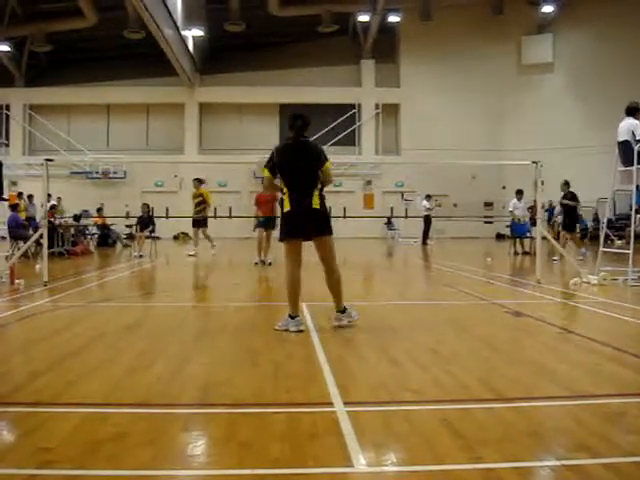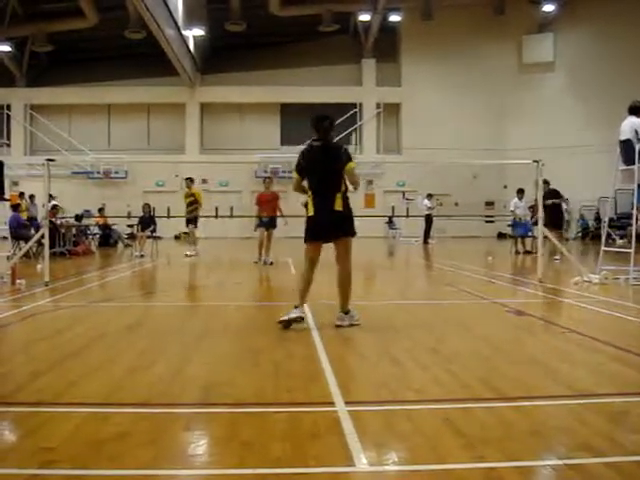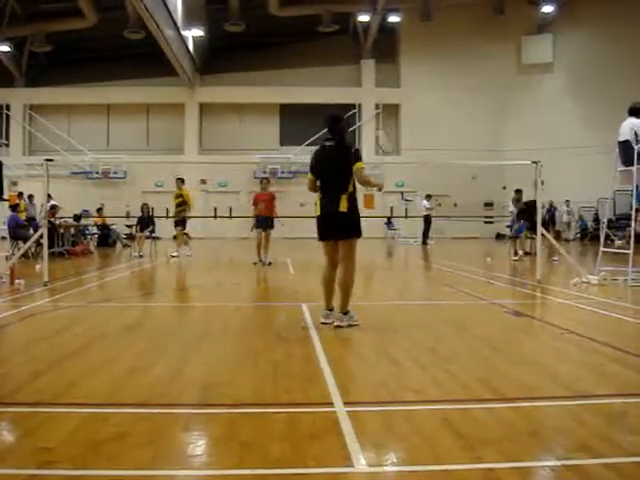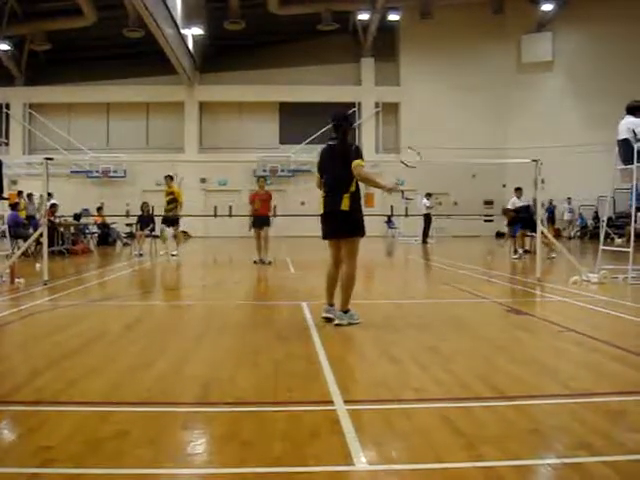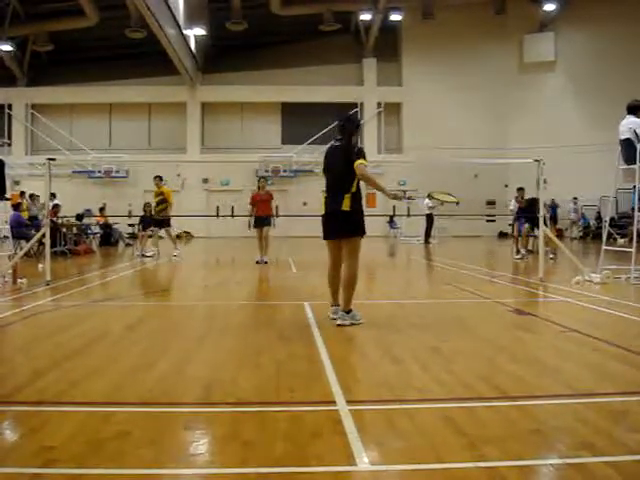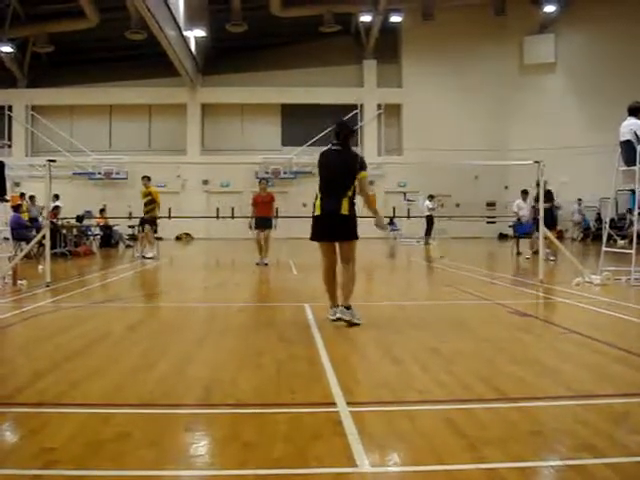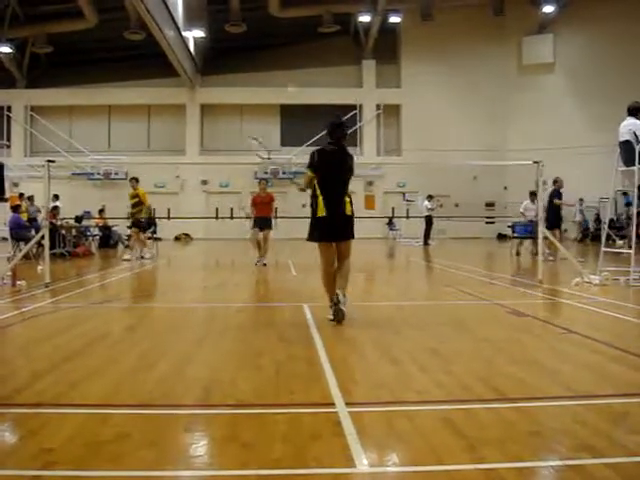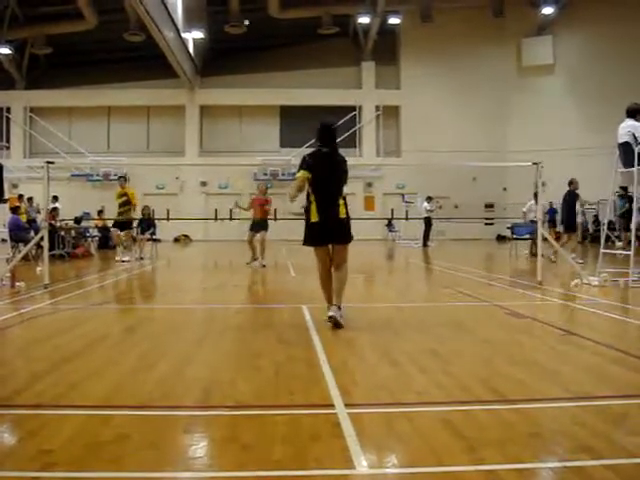
dt=0.3s
person 1, frame 1
left shoulder: (279, 152)
right shoulder: (315, 149)
left elbow: (268, 184)
right elbow: (328, 179)
left hip: (292, 210)
right hip: (316, 208)
left knee: (293, 265)
right knee: (329, 262)
left ankle: (293, 318)
right ankle: (341, 312)
person 1, frame 2
left shoulder: (305, 153)
right shoulder: (340, 151)
left elbow: (297, 186)
right elbow: (353, 179)
right wrist: (356, 184)
left hip: (315, 212)
right hip: (339, 210)
left knee: (309, 262)
right knee: (344, 263)
left ankle: (298, 308)
right ankle: (345, 313)
person 1, frame 3
left shoulder: (319, 153)
right shoulder: (350, 151)
left elbow: (312, 186)
right elbow: (361, 178)
right wrist: (377, 184)
left hip: (324, 211)
right hip: (345, 209)
left knee: (331, 262)
right knee: (347, 263)
left ankle: (327, 311)
right ankle: (343, 314)
person 1, frame 4
left shoulder: (325, 151)
right shoulder: (351, 149)
right elbow: (360, 174)
right wrist: (385, 187)
left hip: (328, 209)
right hip: (347, 208)
left knee: (335, 260)
right knee: (349, 261)
left ankle: (329, 306)
right ankle: (343, 312)
person 1, frame 5
left shoulder: (330, 151)
right shoulder: (355, 150)
right elbow: (362, 173)
right wrist: (387, 192)
left hip: (329, 209)
right hip: (348, 208)
left knee: (334, 261)
right knee: (350, 261)
left ankle: (335, 307)
right ankle: (345, 312)
person 1, frame 6
left shoulder: (324, 156)
right shoulder: (356, 159)
right elbow: (364, 189)
right wrist: (377, 215)
left hip: (322, 212)
right hip: (344, 213)
left knee: (328, 262)
right knee: (348, 262)
left ankle: (334, 307)
right ankle: (345, 307)
person 1, frame 7
left shoulder: (318, 154)
right shoulder: (348, 158)
left elbow: (307, 183)
left wrist: (307, 185)
left hip: (322, 212)
right hip: (344, 211)
left knee: (327, 261)
right knee: (344, 259)
left ankle: (333, 303)
right ankle: (340, 293)
person 1, frame 8
left shoulder: (310, 159)
right shoulder: (341, 160)
left elbow: (299, 184)
left wrist: (293, 195)
left hip: (316, 217)
right hip: (339, 215)
left knee: (324, 266)
right knee: (340, 265)
left ankle: (331, 308)
right ankle: (336, 309)
